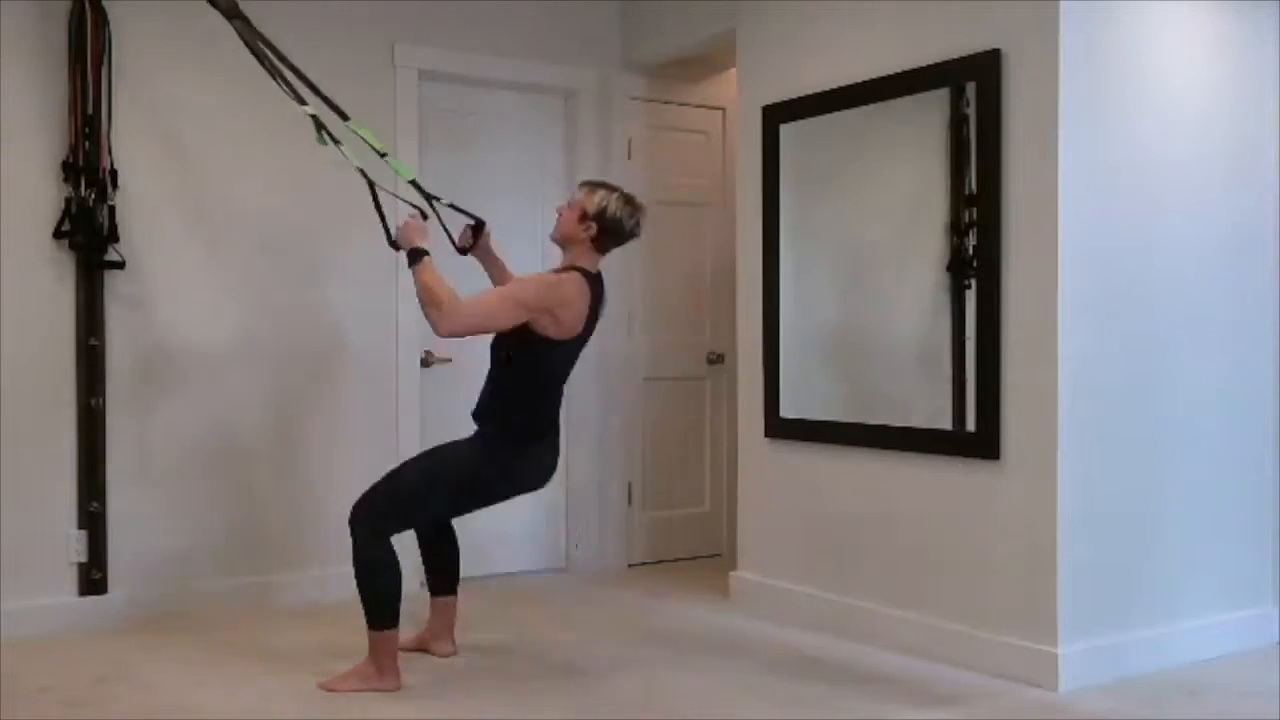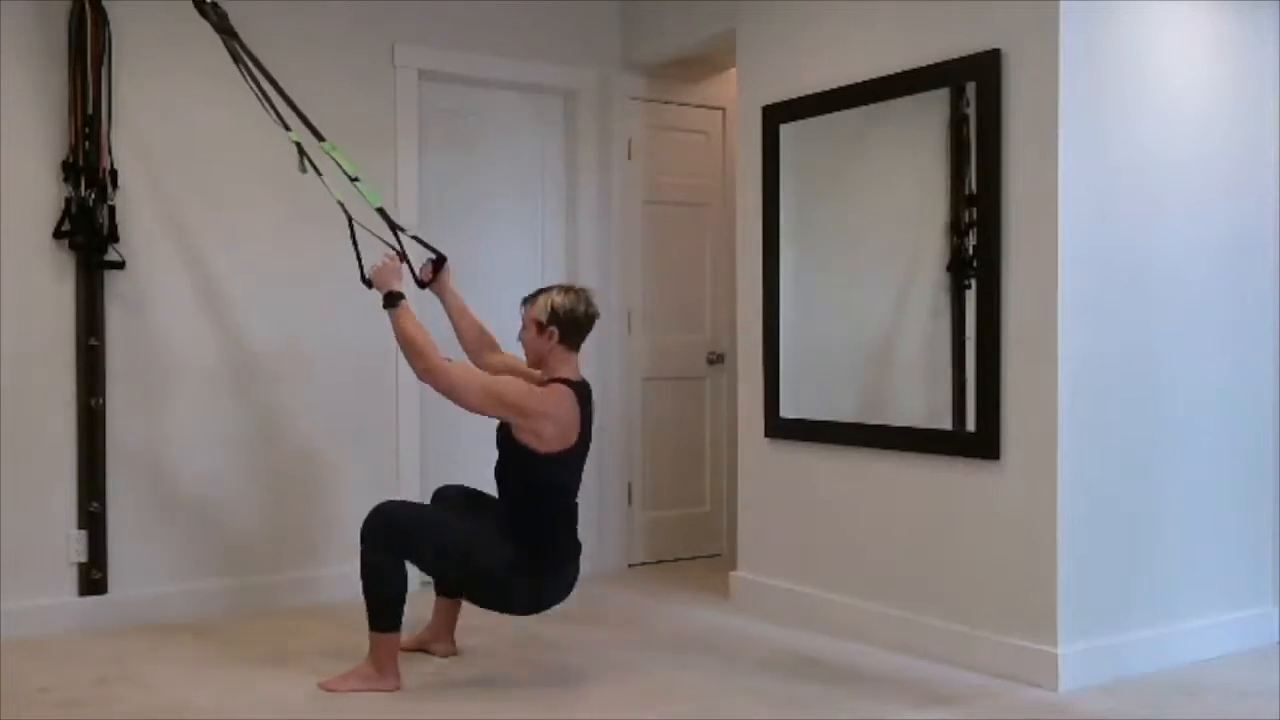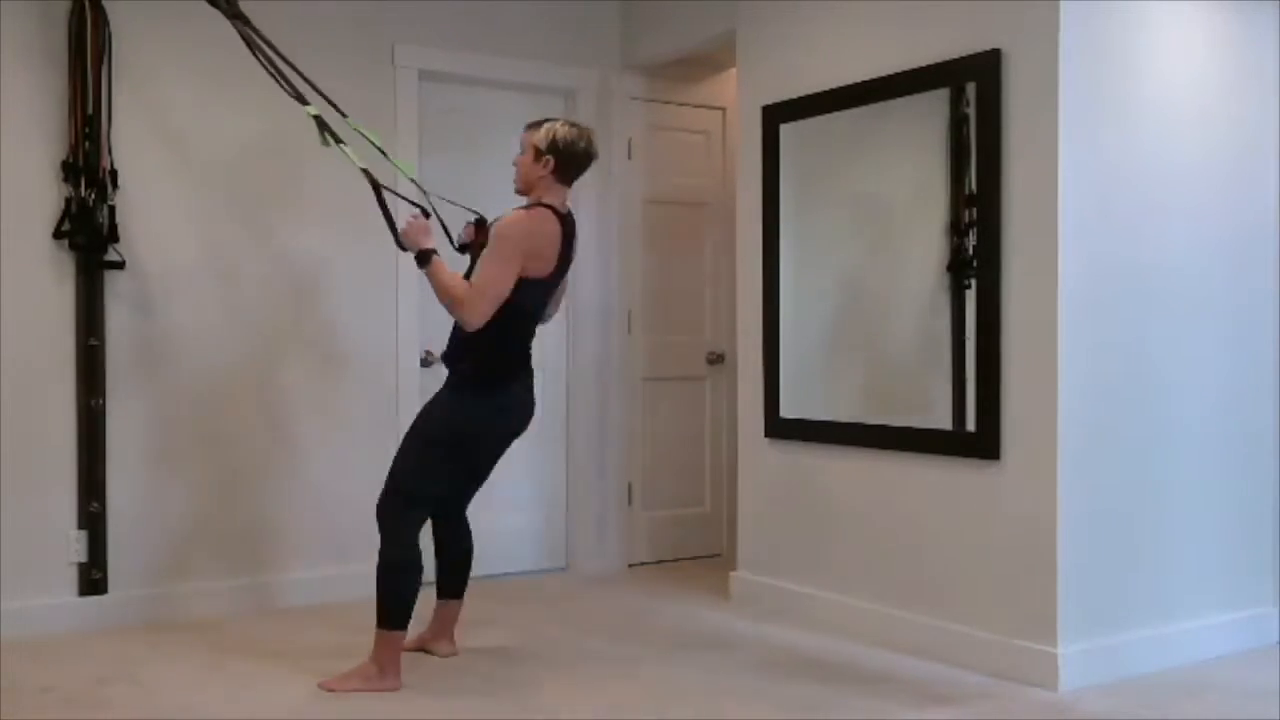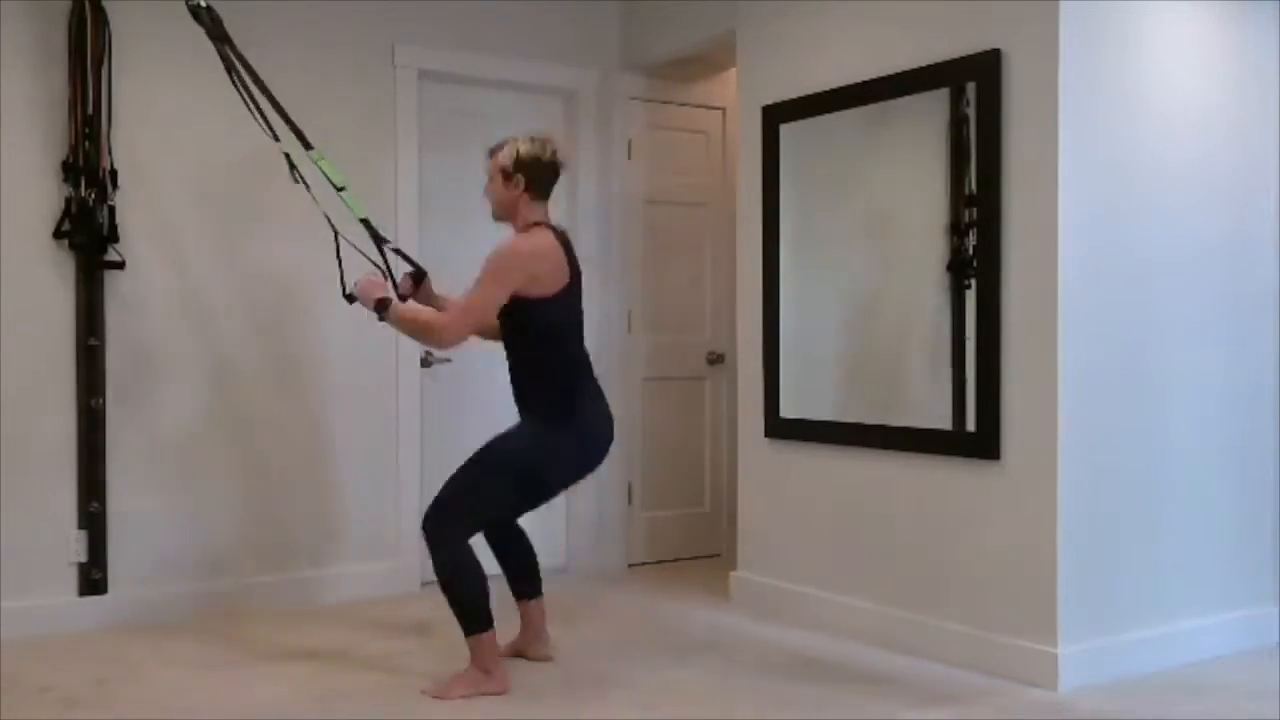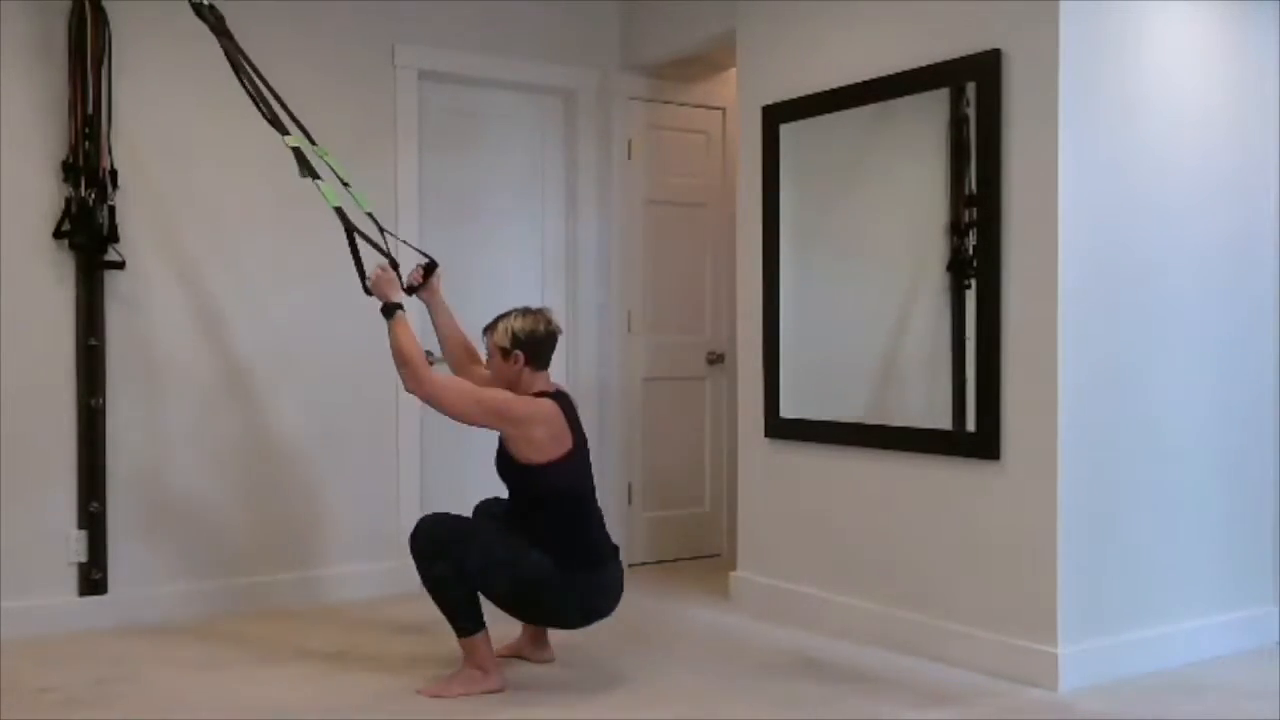
dt=1s
person 1, frame 1
left shoulder: (556, 290)
right shoulder: (582, 286)
left elbow: (446, 319)
left wrist: (417, 250)
right wrist: (483, 251)
left hip: (509, 448)
right hip: (524, 451)
left knee: (370, 518)
right knee: (425, 504)
left ankle: (381, 667)
right ankle: (439, 632)
person 1, frame 2
left shoulder: (542, 404)
right shoulder: (564, 392)
left elbow: (434, 371)
right elbow: (487, 354)
left wrist: (394, 294)
right wrist: (443, 288)
left hip: (526, 570)
right hip: (549, 563)
left knee: (387, 525)
right knee: (451, 500)
left ankle: (381, 667)
right ankle: (439, 635)
person 1, frame 3
left shoulder: (525, 226)
right shoulder: (561, 227)
left elbow: (471, 314)
left wrist: (426, 252)
right wrist: (486, 243)
left hip: (476, 398)
right hip: (505, 397)
left knee: (397, 514)
right knee: (446, 507)
left ankle: (383, 666)
right ankle: (441, 632)
person 1, frame 4
left shoulder: (519, 252)
right shoulder: (550, 244)
left elbow: (444, 333)
right elbow: (497, 323)
left wrist: (383, 300)
right wrist: (427, 294)
left hip: (560, 433)
right hip: (584, 425)
left knee: (444, 523)
right knee: (488, 506)
left ankle: (485, 668)
right ankle: (534, 634)
person 1, frame 5
left shoulder: (526, 415)
right shoulder: (548, 403)
left elbow: (423, 385)
right elbow: (470, 370)
left wrist: (391, 305)
right wrist: (432, 299)
left hip: (575, 585)
left knee: (433, 539)
right knee: (489, 541)
left ankle: (481, 667)
right ankle: (534, 638)
